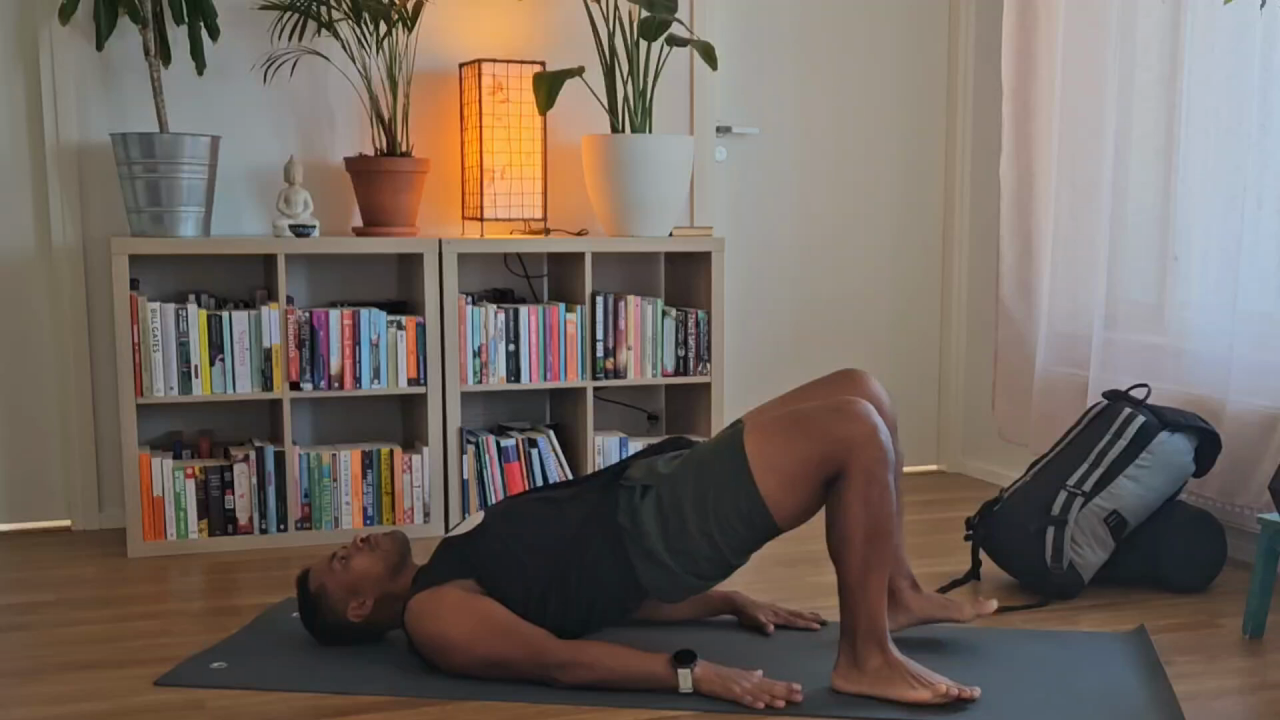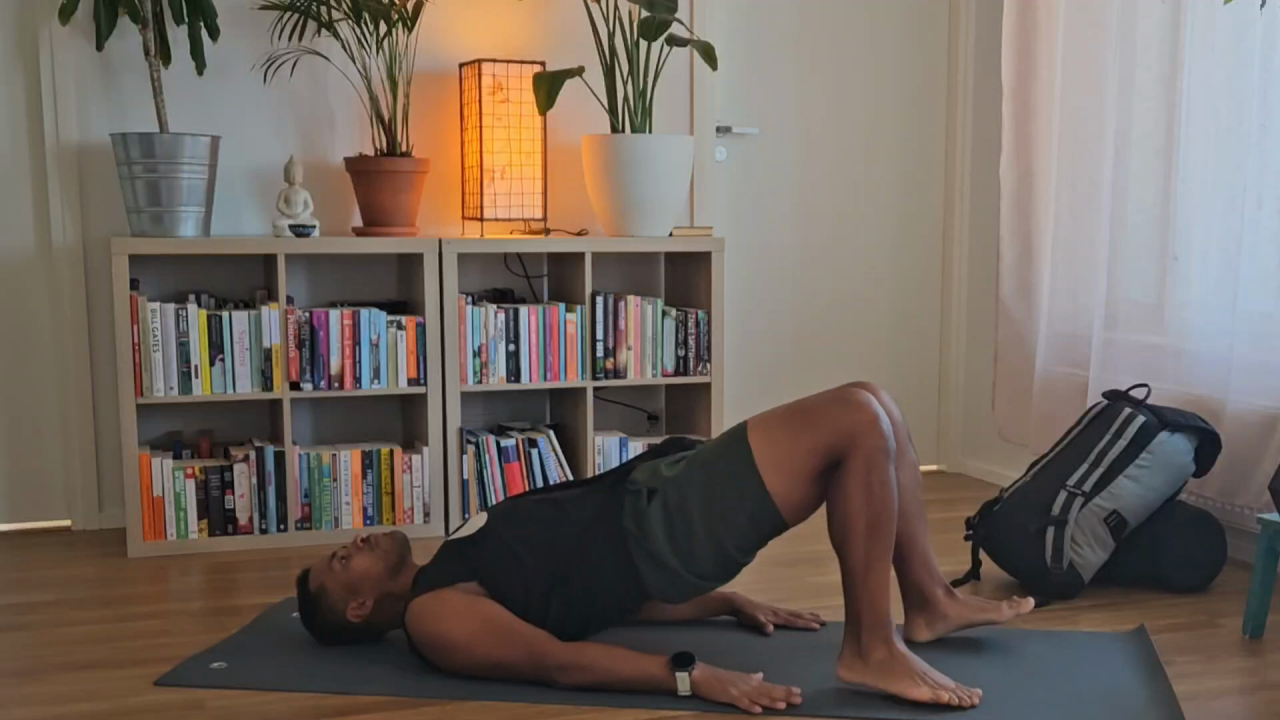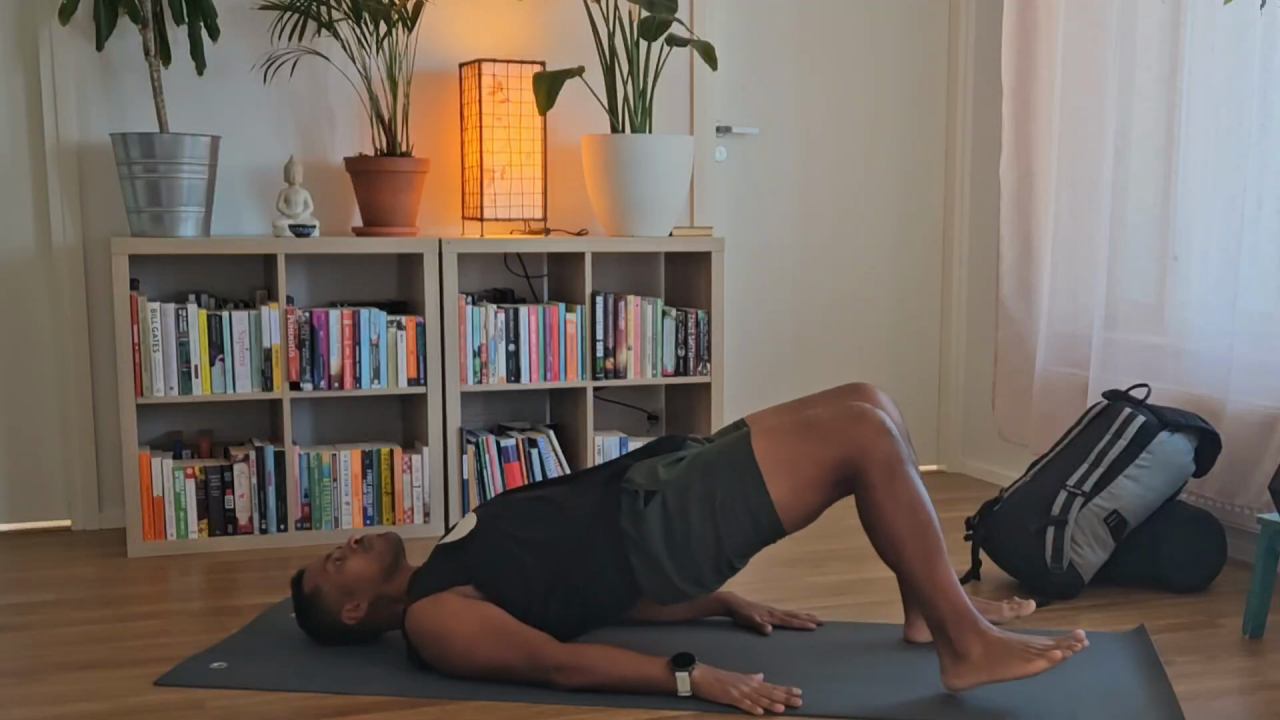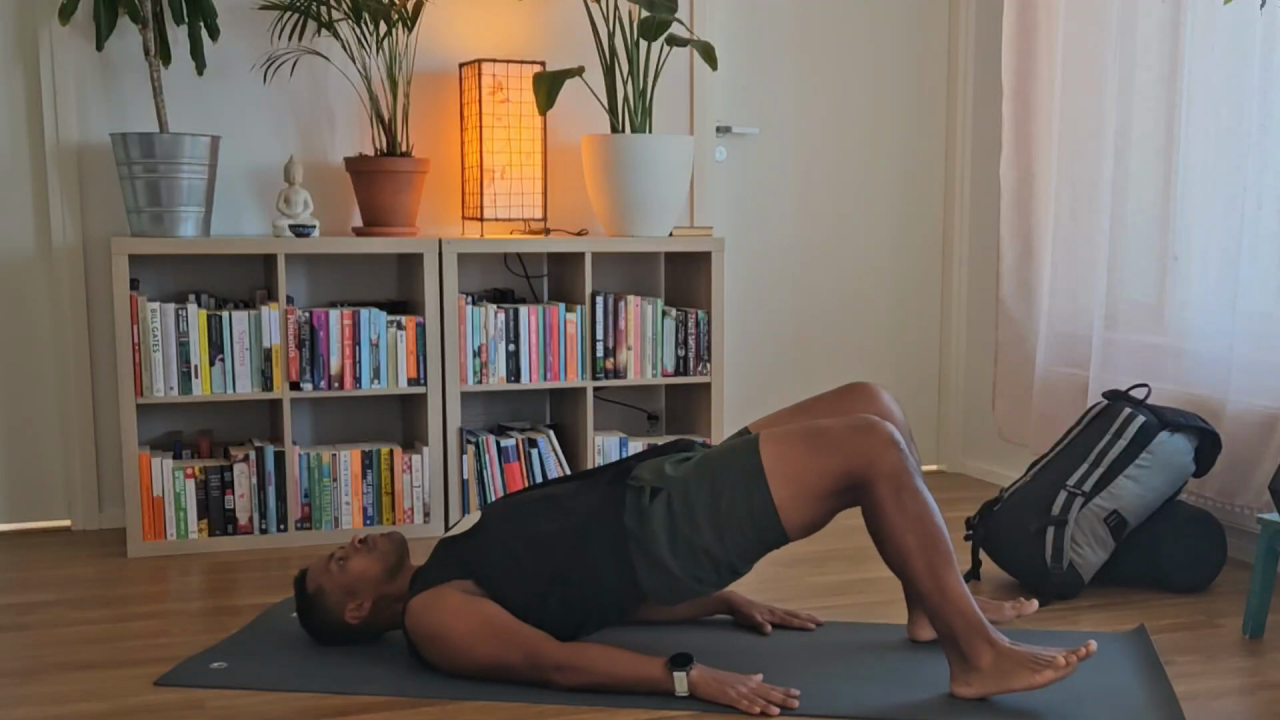
dt=0.3s
person 1, frame 1
left shoulder: (456, 570)
right shoulder: (434, 617)
right elbow: (559, 661)
left wrist: (729, 603)
right wrist: (698, 675)
right hip: (656, 528)
left knee: (858, 393)
right knee: (854, 430)
left ankle: (896, 595)
right ankle: (867, 656)
person 1, frame 2
left shoulder: (454, 575)
right shoulder: (435, 618)
left wrist: (729, 603)
left hip: (649, 496)
right hip: (661, 527)
left knee: (873, 409)
right knee: (856, 417)
left ankle: (930, 600)
right ankle: (873, 648)
person 1, frame 3
left shoulder: (456, 572)
right shoulder: (432, 622)
left wrist: (728, 603)
left hip: (656, 485)
right hip: (657, 523)
left knee: (865, 403)
right knee: (865, 435)
left ankle: (930, 607)
right ankle: (967, 645)
person 1, frame 4
left shoulder: (452, 571)
right shoulder: (433, 618)
left wrist: (727, 601)
left hip: (657, 497)
right hip: (664, 524)
left knee: (870, 404)
right knee: (872, 448)
left ankle: (933, 604)
